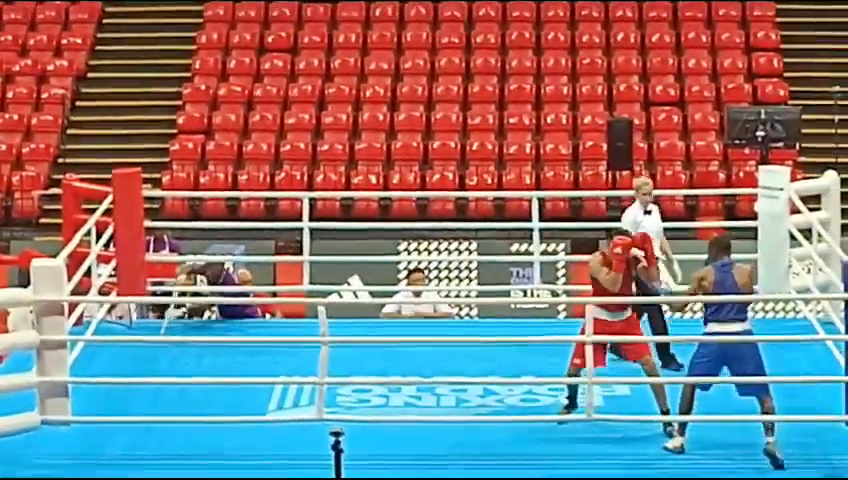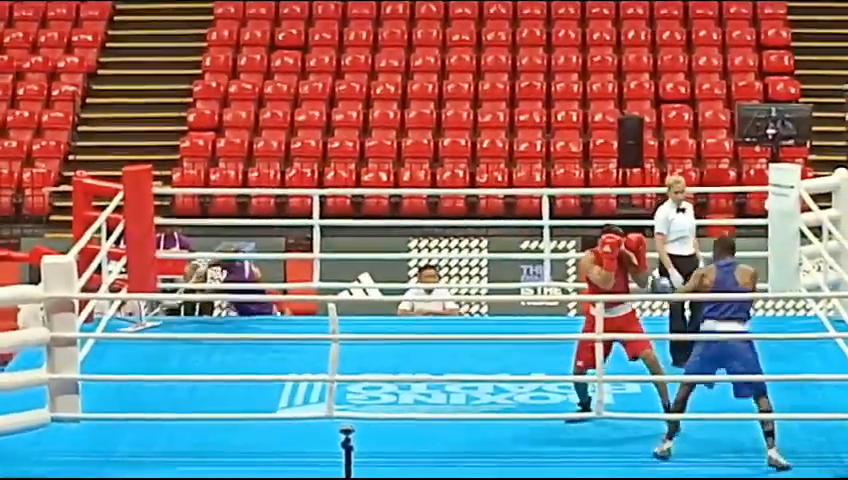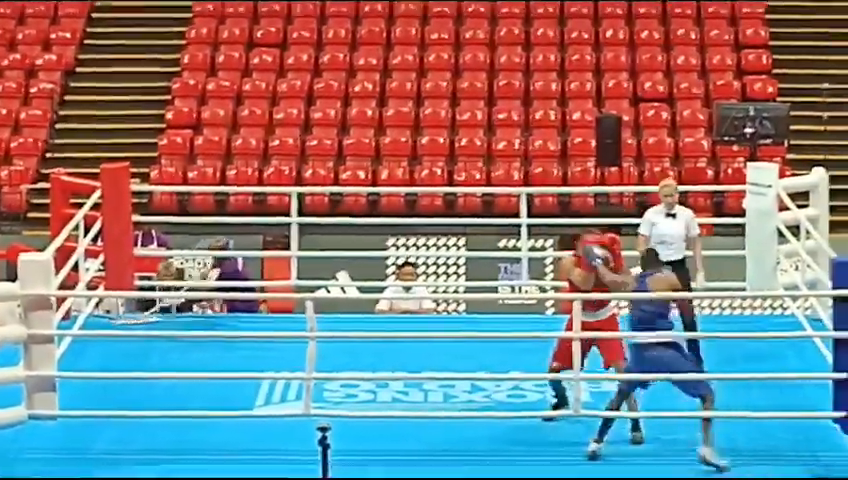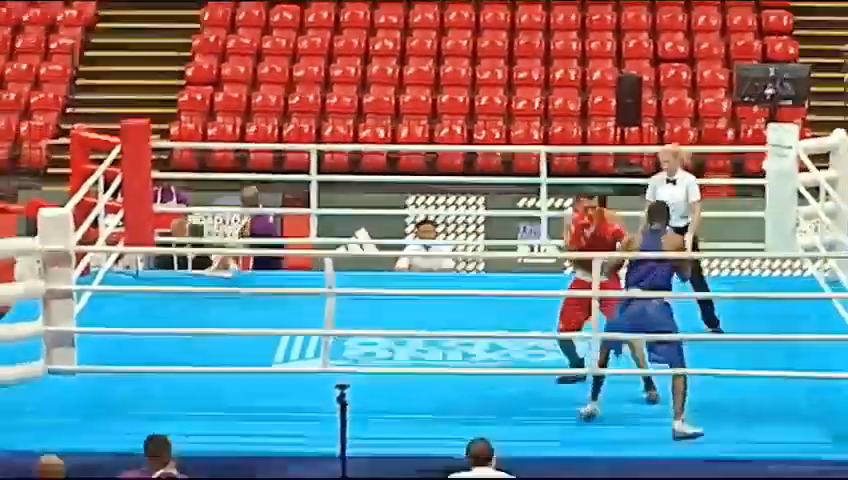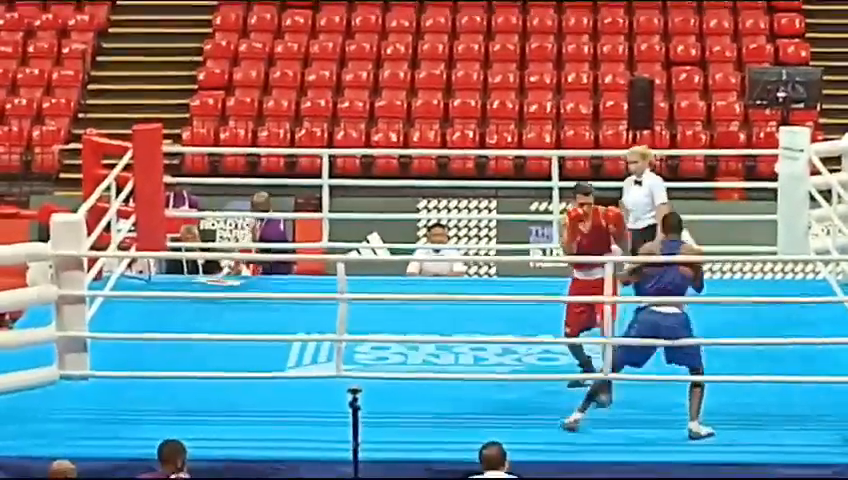
dt=0.3s
person 1, frame 1
left shoulder: (703, 274)
right shoulder: (747, 272)
left hip: (714, 336)
right hip: (742, 336)
left knee: (690, 384)
right knee: (763, 393)
left ankle: (678, 438)
right ankle: (770, 439)
person 1, frame 2
left shoulder: (704, 273)
right shoulder: (750, 273)
left hip: (710, 338)
right hip: (739, 338)
left knee: (685, 389)
right knee: (760, 396)
left ankle: (667, 443)
right ankle: (772, 452)
person 1, frame 3
left shoulder: (628, 282)
right shoulder: (670, 279)
left elbow: (606, 279)
left wrist: (595, 258)
left hip: (640, 349)
right hip: (666, 349)
left knee: (622, 393)
right knee: (707, 394)
left ankle: (597, 443)
right ankle: (706, 448)
person 1, frame 4
left shoulder: (633, 240)
right shoulder: (677, 241)
right elbow: (685, 274)
left hip: (632, 306)
right hip: (658, 308)
left knee: (604, 349)
right knee: (678, 366)
left ankle: (592, 403)
right ankle: (679, 423)
person 1, frame 5
left shoulder: (649, 249)
right shoulder: (693, 253)
left elbow: (627, 279)
right elbow: (698, 286)
left hip: (647, 316)
right hip: (675, 318)
left knee: (611, 366)
right knee: (696, 370)
left ankle: (578, 414)
right ankle: (694, 424)
person 2, frame 1
left shoulder: (632, 258)
right shoulder: (597, 260)
left elbow: (654, 282)
right elbow: (613, 286)
left wrist: (648, 254)
right wrist: (619, 257)
left hip: (625, 318)
right hip: (598, 319)
left knee: (649, 364)
right knee: (575, 367)
left ankle: (666, 417)
right ankle: (571, 402)
person 2, frame 2
left shoulder: (625, 255)
right shoulder: (588, 259)
left elbow: (643, 283)
right elbow: (605, 284)
left wrist: (640, 255)
right wrist: (609, 255)
left hip: (625, 315)
right hip: (598, 318)
left knee: (650, 358)
right knee: (580, 368)
left ankle: (668, 409)
right ankle: (585, 407)
person 2, frame 3
left shoulder: (605, 258)
right shoulder: (569, 262)
right elbow: (585, 285)
left wrist: (616, 255)
right wrist: (588, 258)
left hip: (605, 319)
right hip: (579, 319)
left knee: (621, 368)
right knee: (555, 369)
left ankle: (635, 423)
right ankle: (561, 402)
person 2, frame 4
left shoulder: (609, 218)
right shoulder: (572, 222)
right elbow: (571, 253)
left wrist: (619, 238)
right wrist: (576, 231)
left hip: (608, 281)
right hip: (582, 281)
right knee: (564, 330)
left ankle: (648, 383)
right ankle: (578, 368)
person 2, frame 5
left shoulder: (604, 215)
right shoulder: (567, 220)
left elbow: (623, 245)
right elbow: (569, 252)
left wrist: (619, 227)
right wrist: (574, 228)
left hip: (605, 278)
right hip: (581, 281)
left knee: (605, 326)
right knee: (571, 334)
right ankle: (587, 368)
person 3, frame 1
left shoulder: (654, 210)
right shoulder: (631, 214)
left elbow: (661, 238)
left wrist: (673, 262)
left knee: (641, 308)
right knee: (655, 309)
right ankle: (665, 356)
person 3, frame 2
left shoulder: (688, 207)
right shoulder: (663, 211)
right elbow: (659, 243)
left wrist: (699, 260)
right wrist: (671, 270)
left hip: (689, 260)
right hip: (672, 262)
left knee: (699, 306)
right knee: (677, 308)
left ankle: (689, 349)
right ankle: (679, 356)
person 3, frame 3
left shoulder: (686, 214)
right shoulder: (651, 214)
left elbow: (696, 243)
right elbow: (641, 244)
left wrist: (700, 271)
left hip: (679, 266)
left knee: (687, 313)
left ankle: (695, 359)
person 3, frame 4
left shoulder: (688, 180)
right shoulder: (655, 181)
left elbow: (696, 211)
left wrist: (689, 236)
left hip: (682, 231)
left knee: (697, 279)
left ankle: (712, 323)
person 3, frame 5
left shoulder: (655, 182)
right shoulder: (628, 183)
left elbow: (663, 211)
left wrist: (658, 239)
left hip: (648, 234)
right hip: (633, 234)
